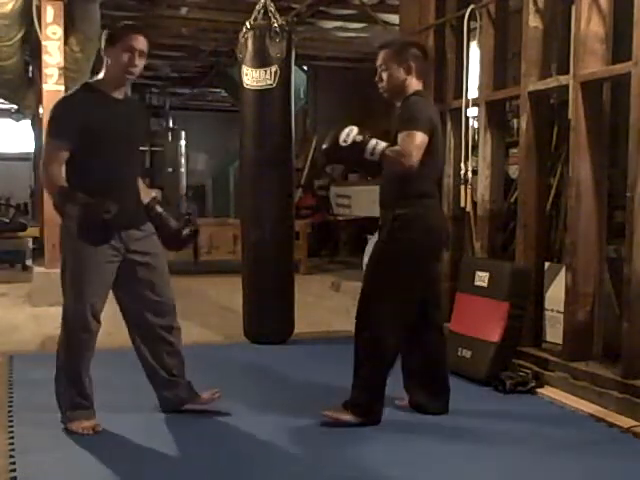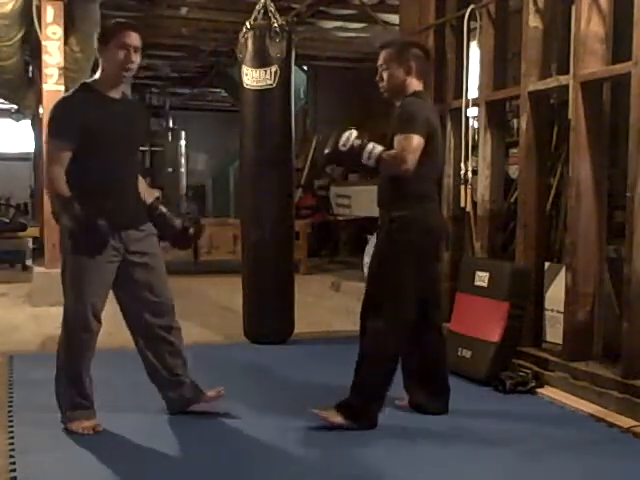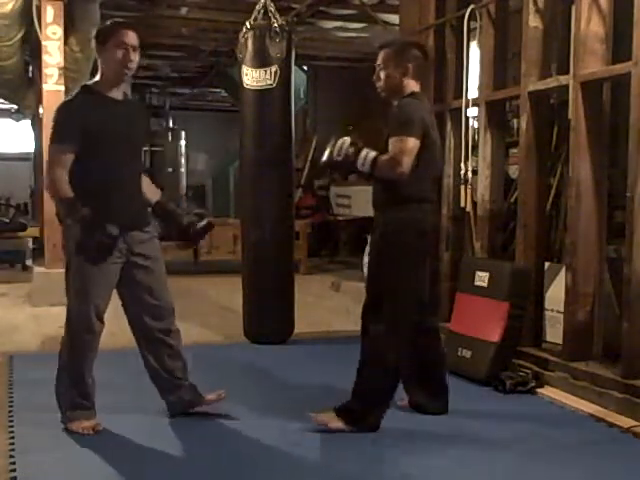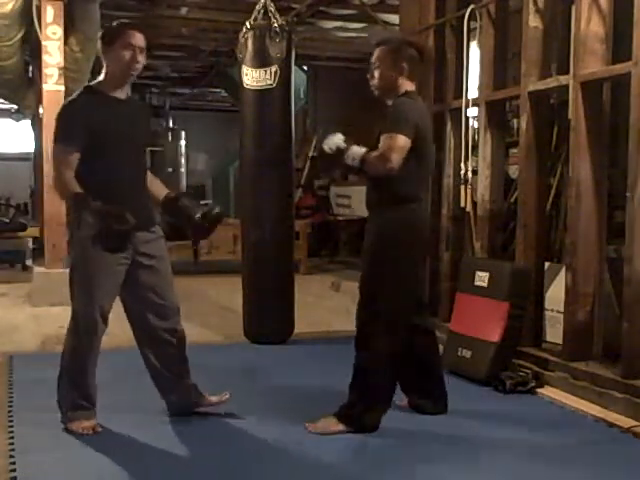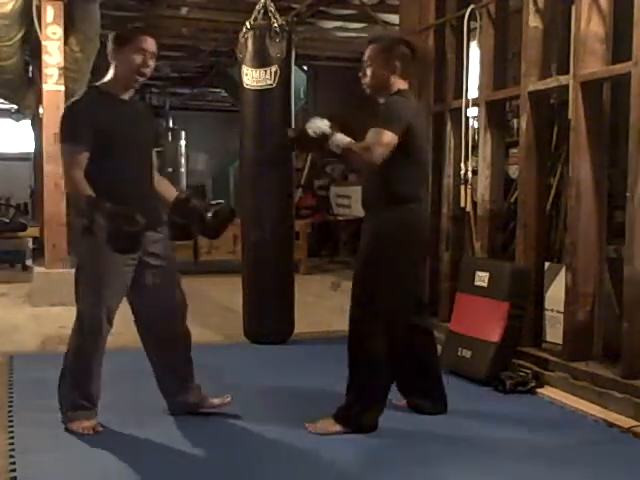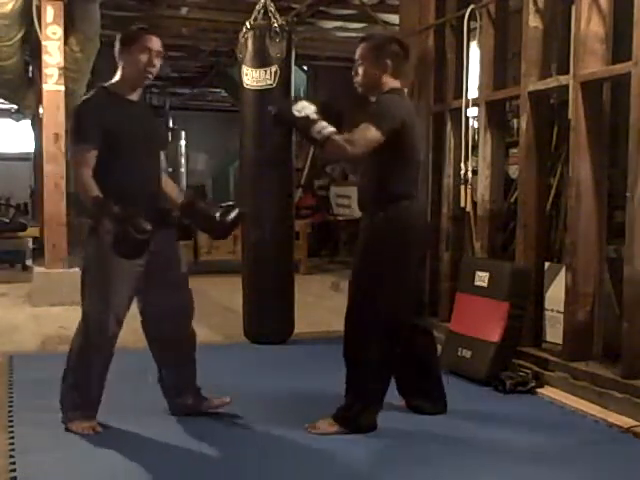
dt=0.1s
person 1, frame 1
left shoulder: (136, 112)
right shoulder: (75, 105)
right elbow: (51, 169)
left wrist: (158, 214)
right wrist: (74, 203)
left hip: (137, 230)
right hip: (91, 232)
left knee: (159, 312)
right knee: (81, 321)
left ankle: (176, 391)
right ankle: (76, 408)
person 1, frame 2
left shoulder: (135, 111)
right shoulder: (73, 106)
right elbow: (54, 171)
left wrist: (160, 211)
right wrist: (70, 211)
left hip: (137, 230)
right hip: (91, 233)
left knee: (157, 313)
right knee: (82, 321)
left ankle: (181, 392)
right ankle: (77, 408)
person 1, frame 3
left shoulder: (137, 111)
right shoulder: (76, 108)
right elbow: (56, 175)
left wrist: (167, 209)
right wrist: (76, 215)
left hip: (139, 231)
right hip: (95, 234)
left knee: (158, 316)
right knee: (84, 322)
left ankle: (182, 395)
right ankle: (77, 408)
person 1, frame 4
left shoulder: (139, 111)
right shoulder: (79, 108)
right elbow: (63, 175)
left wrist: (178, 205)
right wrist: (89, 211)
left hip: (145, 231)
right hip: (101, 233)
left knee: (163, 316)
right knee: (88, 322)
left ankle: (183, 395)
right ankle: (77, 408)
person 1, frame 5
left shoulder: (142, 112)
right shoulder: (85, 109)
right elbow: (73, 175)
left wrist: (185, 205)
right wrist: (102, 212)
left hip: (150, 231)
right hip: (108, 235)
left knee: (168, 315)
right knee: (94, 320)
left ankle: (184, 396)
right ankle: (77, 408)
person 1, frame 6
left shoulder: (149, 115)
right shoulder: (94, 109)
right elbow: (81, 175)
left wrist: (195, 210)
right wrist: (109, 215)
left hip: (159, 233)
right hip: (116, 236)
left knee: (175, 317)
right knee: (101, 323)
left ankle: (185, 397)
right ankle: (79, 409)
person 2, frame 1
left shoulder: (414, 107)
right shoulder: (419, 108)
left elbow: (407, 158)
left wrist: (362, 145)
right wrist: (363, 149)
left hip: (410, 221)
right hip: (423, 219)
left knee: (379, 311)
right knee: (422, 312)
left ankle: (364, 404)
right ankle: (430, 395)
person 2, frame 2
left shoulder: (412, 109)
right shoulder: (420, 109)
left elbow: (403, 161)
left wrist: (361, 150)
right wrist: (362, 152)
left hip: (408, 222)
right hip: (421, 220)
left knee: (383, 315)
right knee: (422, 313)
left ankle: (359, 407)
right ankle: (429, 395)
person 2, frame 3
left shoulder: (408, 110)
right shoulder: (416, 110)
left elbow: (398, 166)
left wrist: (355, 156)
right wrist: (359, 157)
left hip: (404, 224)
right hip: (417, 221)
left knee: (384, 318)
right knee: (418, 314)
left ankle: (361, 412)
right ankle: (430, 395)
person 2, frame 4
left shoulder: (402, 109)
right shoulder: (412, 109)
left elbow: (387, 162)
left wrist: (346, 150)
right wrist: (353, 155)
left hip: (395, 224)
right hip: (408, 221)
left knee: (379, 319)
right knee: (411, 314)
left ankle: (360, 413)
right ankle: (428, 396)
person 2, frame 5
left shoulder: (395, 107)
right shoulder: (404, 107)
left elbow: (370, 156)
left wrist: (328, 136)
right wrist: (339, 137)
left hip: (393, 223)
right hip: (408, 220)
left knee: (371, 319)
right knee: (408, 315)
left ankle: (358, 414)
right ankle: (427, 396)
person 2, frame 6
left shoulder: (387, 106)
right shoulder: (397, 106)
left elbow: (352, 148)
right elbow: (366, 152)
left wrist: (310, 124)
right wrist: (321, 126)
left hip: (390, 222)
right hip: (404, 220)
left knee: (368, 319)
right knee: (406, 314)
left ankle: (357, 413)
right ankle: (426, 396)
